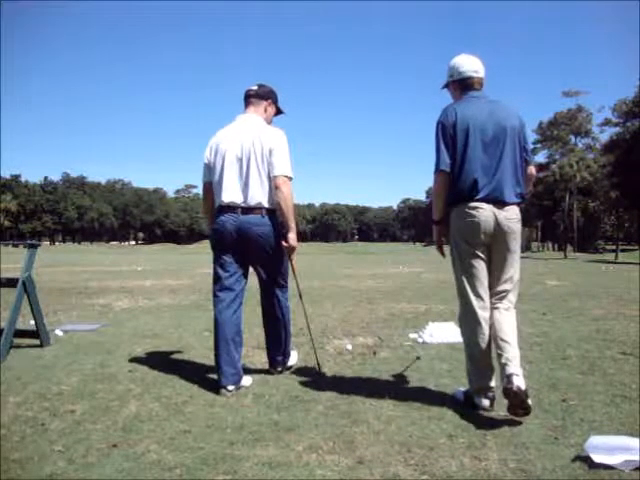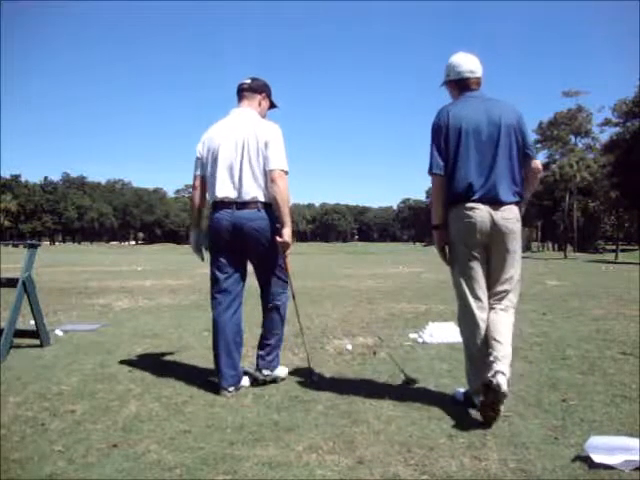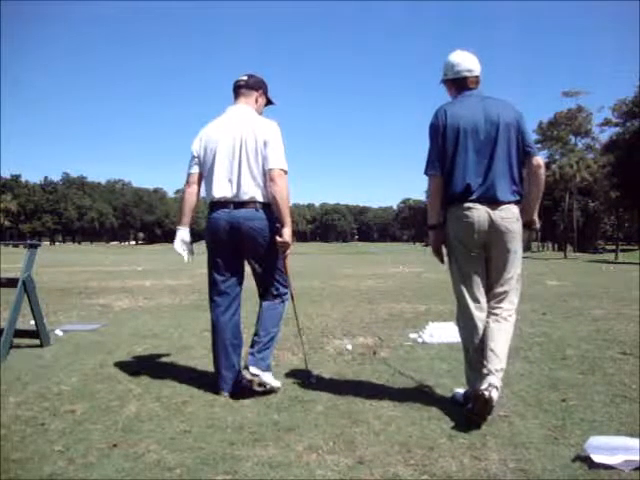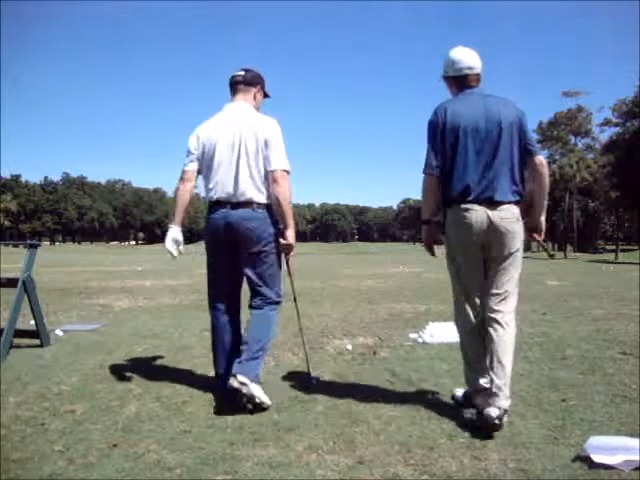
dt=0.1s
person 1, frame 1
left shoulder: (451, 115)
right shoulder: (512, 116)
left elbow: (443, 175)
right elbow: (530, 173)
left wrist: (437, 221)
left hip: (468, 214)
right hip: (508, 215)
left knee: (475, 305)
right knee: (503, 301)
left ankle: (481, 389)
right ankle: (513, 377)
person 1, frame 2
left shoulder: (447, 116)
right shoulder: (510, 112)
left elbow: (439, 178)
right elbow: (534, 168)
left wrist: (437, 226)
left hip: (466, 215)
right hip: (507, 214)
left knee: (473, 306)
right knee: (503, 302)
left ankle: (479, 387)
right ankle: (498, 376)
person 1, frame 3
left shoulder: (444, 115)
right shoulder: (509, 111)
left elbow: (436, 178)
right elbow: (536, 165)
left wrist: (434, 227)
right wrist: (531, 210)
left hip: (464, 215)
right hip: (507, 214)
left knee: (472, 307)
right knee: (503, 305)
left ankle: (477, 388)
right ankle: (490, 385)
person 1, frame 4
left shoulder: (443, 113)
right shoulder: (511, 110)
left elbow: (433, 176)
right elbow: (538, 165)
left wrist: (428, 222)
right wrist: (538, 213)
left hip: (463, 216)
right hip: (508, 215)
left knee: (469, 309)
right knee: (502, 309)
left ankle: (478, 391)
right ankle: (496, 402)
person 2, frame 1
left shoulder: (218, 138)
right shoulder: (272, 135)
left elbow: (208, 192)
right elbow: (281, 185)
left wrist: (214, 227)
right wrist: (291, 229)
left hip: (225, 221)
right hip: (262, 221)
left knee: (227, 297)
right knee: (274, 292)
left ankle: (229, 376)
right ankle: (279, 358)
person 2, frame 2
left shoulder: (211, 133)
right shoulder: (268, 129)
left elbow: (198, 188)
right elbow: (277, 180)
left wrist: (197, 230)
right wrist: (286, 225)
left hip: (221, 218)
right hip: (259, 217)
left knee: (225, 298)
right knee: (275, 290)
left ankle: (229, 377)
right ankle: (267, 360)
person 2, frame 3
left shoulder: (207, 131)
right shoulder: (265, 126)
left elbow: (192, 185)
right elbow: (276, 179)
left wrist: (183, 227)
right wrist: (286, 225)
left hip: (219, 217)
right hip: (257, 216)
left knee: (224, 299)
right knee: (275, 291)
left ankle: (228, 378)
right ankle: (257, 363)
person 2, frame 4
left shoulder: (204, 129)
right shoulder: (266, 125)
left elbow: (186, 181)
right elbow: (278, 180)
left wrist: (175, 225)
right wrist: (288, 226)
left hip: (217, 218)
right hip: (256, 217)
left knee: (221, 303)
right knee: (265, 299)
left ankle: (225, 381)
right ankle: (246, 372)
